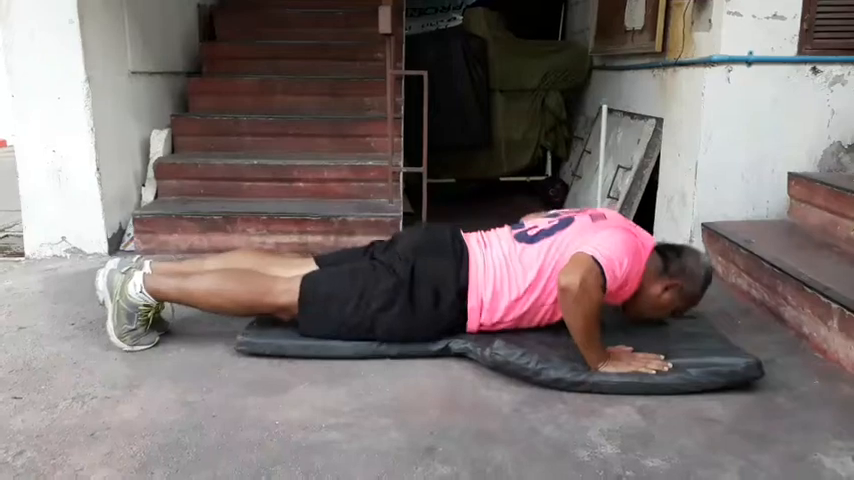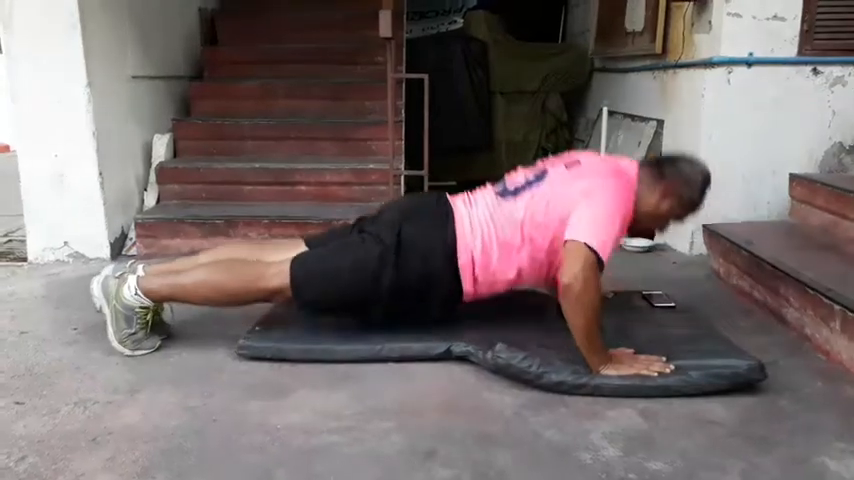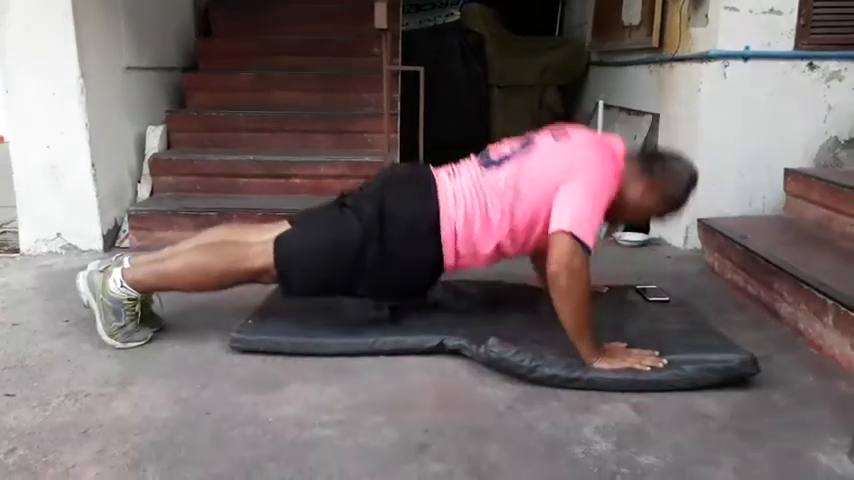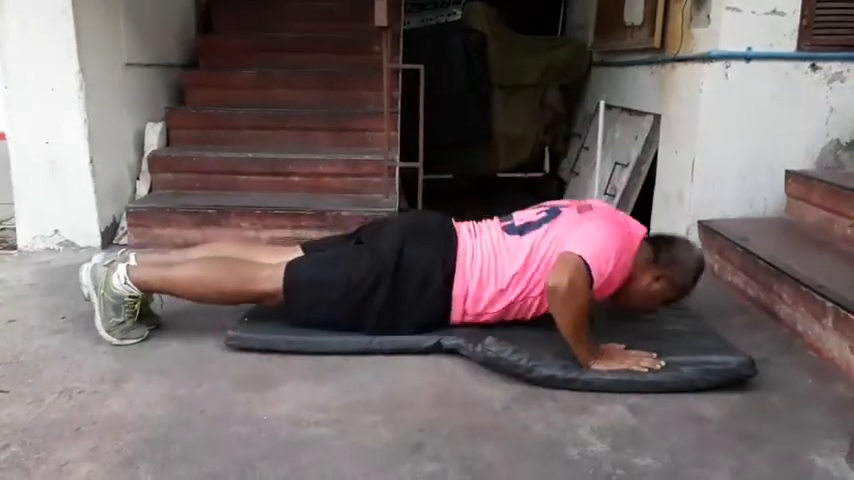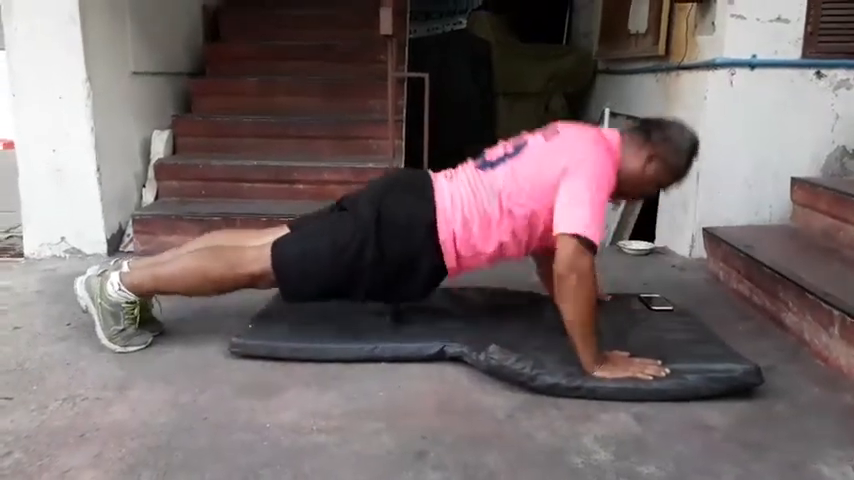
dt=0.4s
person 1, frame 1
left shoulder: (608, 226)
right shoulder: (626, 249)
right elbow: (575, 282)
left wrist: (590, 303)
right wrist: (600, 357)
left hip: (441, 252)
right hip: (436, 294)
left knee: (292, 270)
right knee: (289, 298)
left ankle: (147, 270)
right ankle: (144, 285)
person 1, frame 2
left shoulder: (599, 169)
right shoulder: (613, 193)
right elbow: (574, 279)
left wrist: (582, 293)
right wrist: (600, 360)
left hip: (432, 221)
right hip: (431, 258)
left knee: (285, 258)
right knee: (279, 280)
left ankle: (141, 273)
right ankle: (140, 287)
person 1, frame 3
left shoulder: (580, 146)
right shoulder: (597, 169)
left elbow: (538, 218)
right elbow: (567, 262)
left wrist: (554, 290)
right wrist: (593, 353)
left hip: (416, 194)
right hip: (413, 229)
left knee: (266, 241)
right knee: (264, 260)
left ankle: (127, 267)
right ankle: (123, 282)
person 1, frame 4
left shoulder: (601, 221)
right shoulder: (615, 241)
right elbow: (564, 281)
left wrist: (579, 300)
right wrist: (591, 355)
left hip: (428, 239)
right hip: (424, 279)
left knee: (277, 260)
right knee: (272, 283)
left ankle: (133, 263)
right ankle: (128, 277)
person 1, frame 5
left shoulder: (578, 143)
right shoulder: (596, 162)
left elbow: (540, 221)
right elbow: (573, 264)
left wrist: (561, 293)
right wrist: (596, 361)
left hip: (414, 199)
right hip: (411, 234)
left knee: (266, 247)
right knee: (261, 265)
left ankle: (128, 269)
right ankle: (123, 284)
